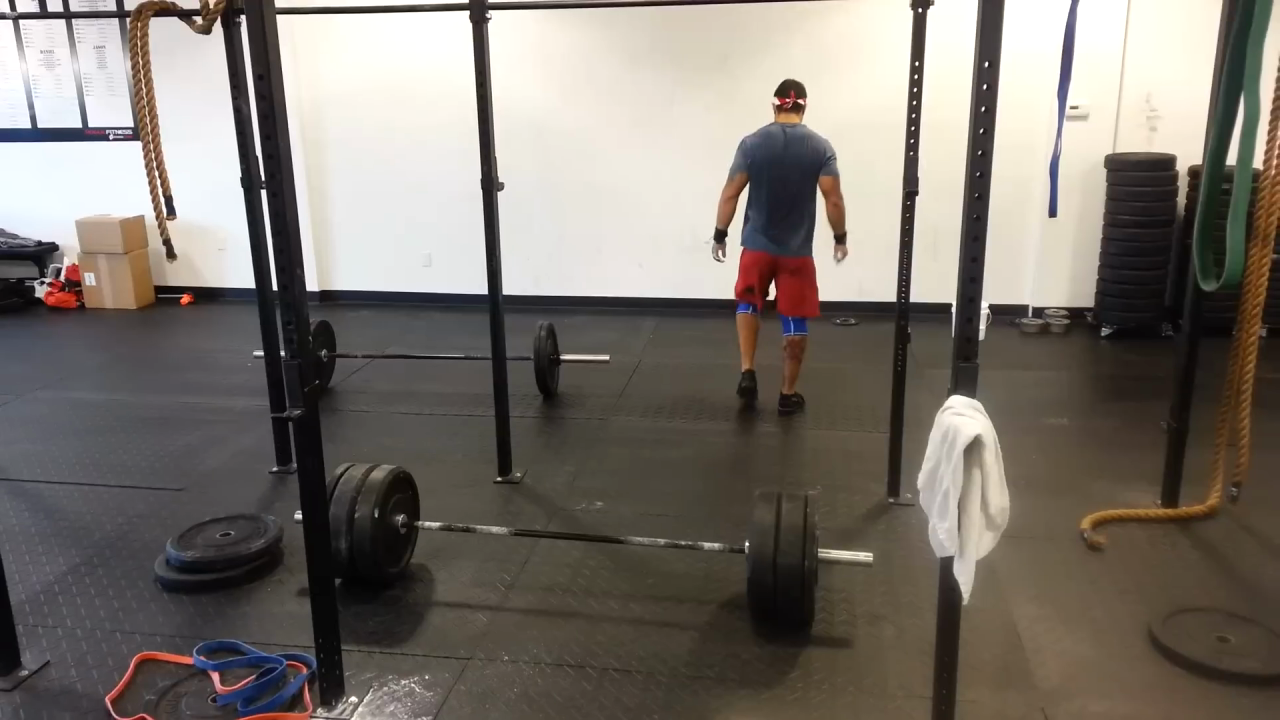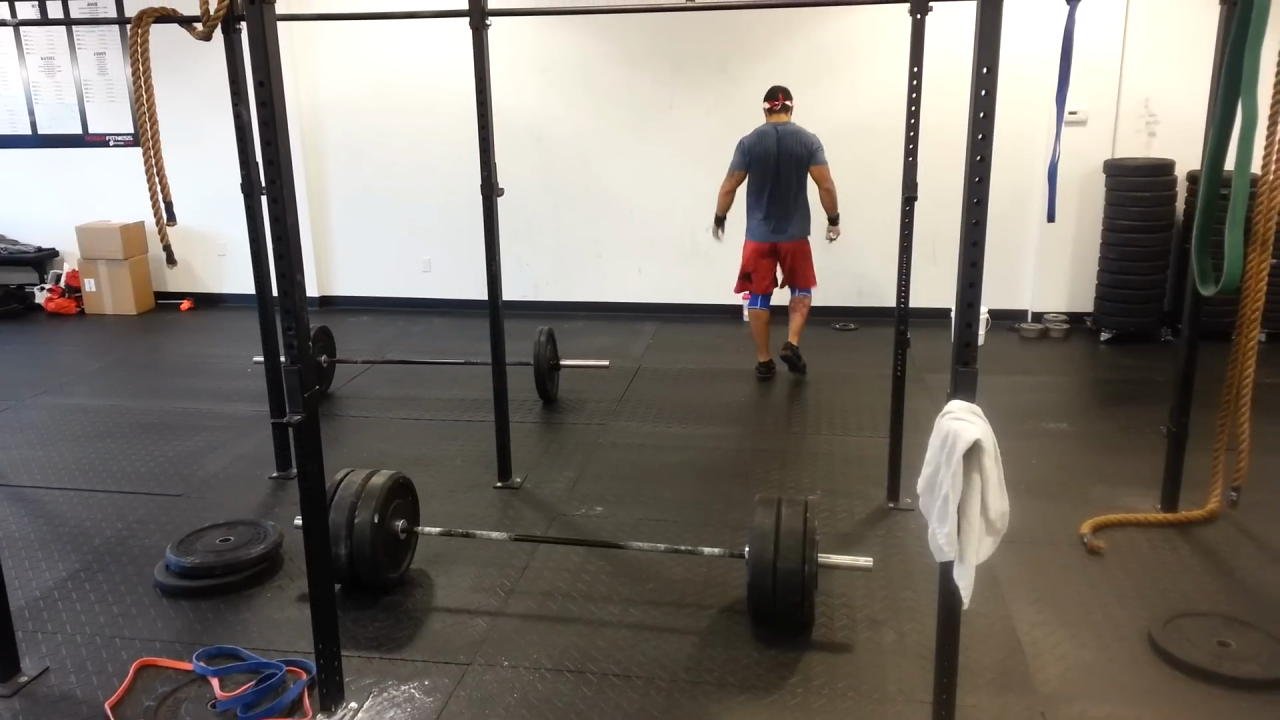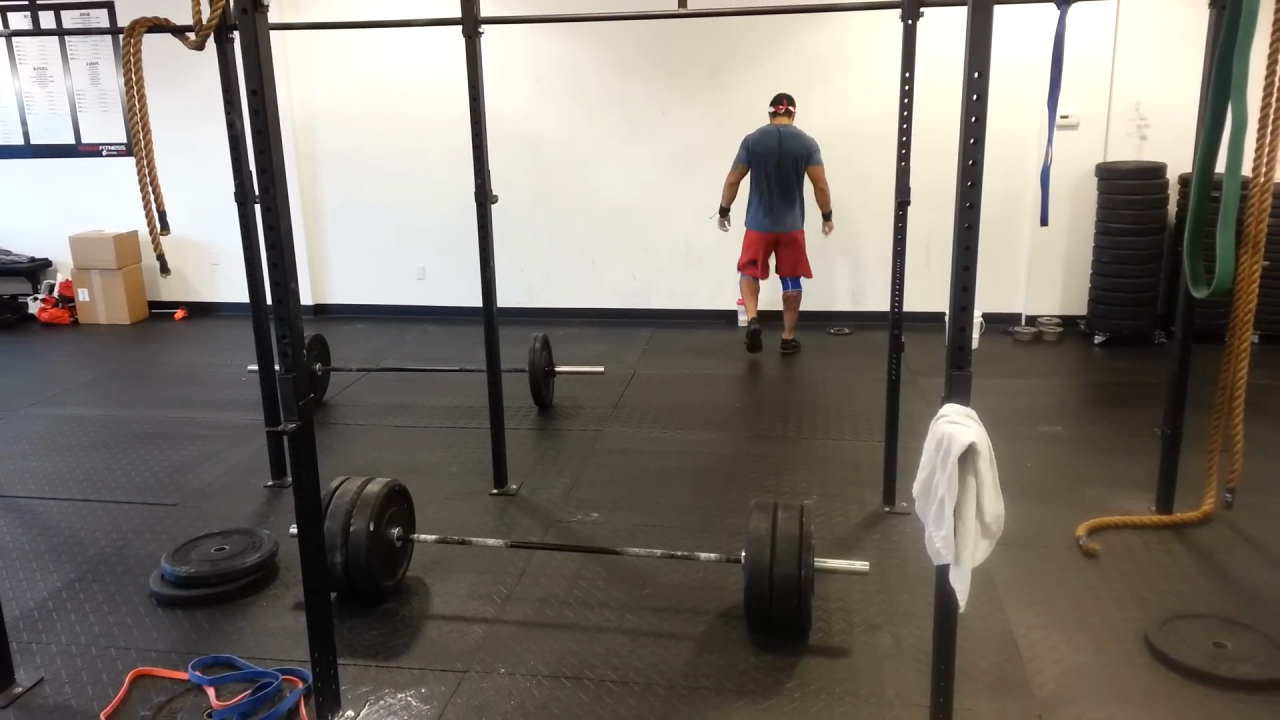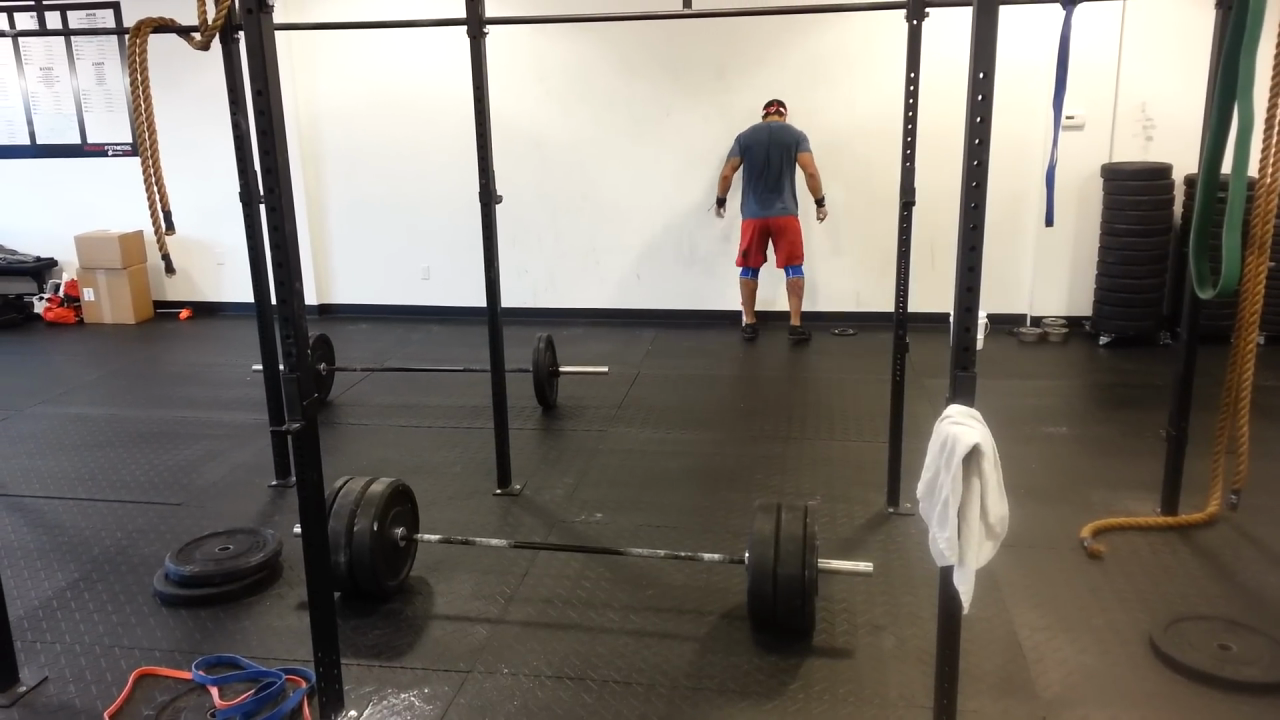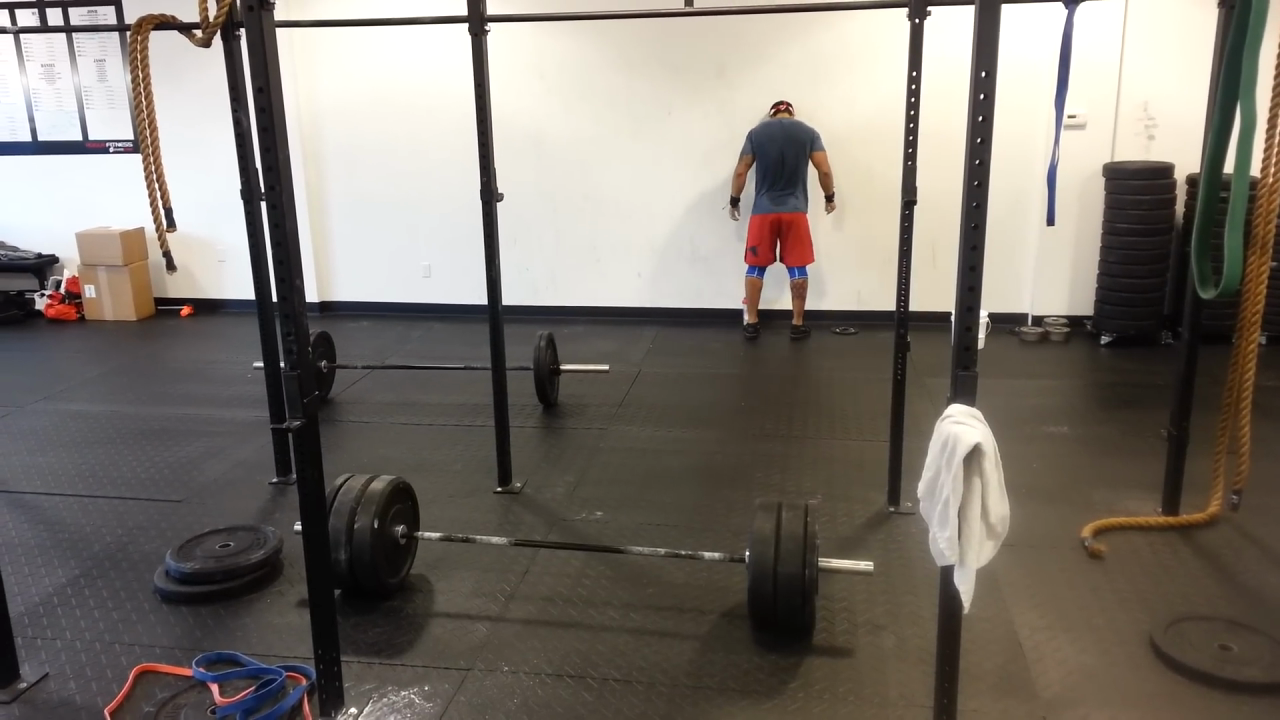
dt=0.5s
person 1, frame 1
left shoulder: (752, 143)
right shoulder: (820, 147)
left elbow: (730, 193)
right elbow: (833, 199)
left wrist: (719, 236)
right wrist: (840, 237)
left hip: (756, 246)
right hip: (797, 250)
left knee: (748, 306)
right knee: (795, 321)
left ankle: (747, 371)
right ankle: (788, 394)
person 1, frame 2
left shoulder: (749, 142)
right shoulder: (808, 140)
left elbow: (729, 187)
right elbow: (826, 185)
left wrist: (719, 219)
right wrist: (833, 220)
left hip: (758, 235)
right hip: (795, 234)
left knee: (758, 296)
right knee: (801, 290)
left ankle: (764, 361)
right ankle: (792, 345)
person 1, frame 3
left shoulder: (753, 140)
right shoulder: (807, 143)
left elbow: (733, 180)
right elbow: (820, 185)
left wrist: (724, 211)
right wrist: (827, 217)
left hip: (758, 225)
right hip: (791, 226)
left knee: (750, 274)
right knee: (791, 281)
left ankle: (753, 320)
right ankle: (788, 338)
person 1, frame 4
left shoulder: (745, 136)
right shoulder: (796, 135)
left elbow: (726, 174)
right elbow: (811, 171)
left wrist: (720, 202)
right wrist: (820, 203)
left hip: (753, 214)
right hip: (785, 213)
left knee: (750, 267)
right knee: (793, 267)
left ankle: (750, 323)
right ankle: (796, 325)
person 1, frame 5
left shoulder: (756, 133)
right shoulder: (808, 133)
left elbow: (740, 172)
right elbow: (824, 170)
left wrist: (734, 202)
right wrist: (830, 198)
left hip: (763, 211)
right hip: (795, 211)
left knee: (756, 266)
right knee: (797, 267)
left ankle: (751, 323)
right ankle: (798, 324)
